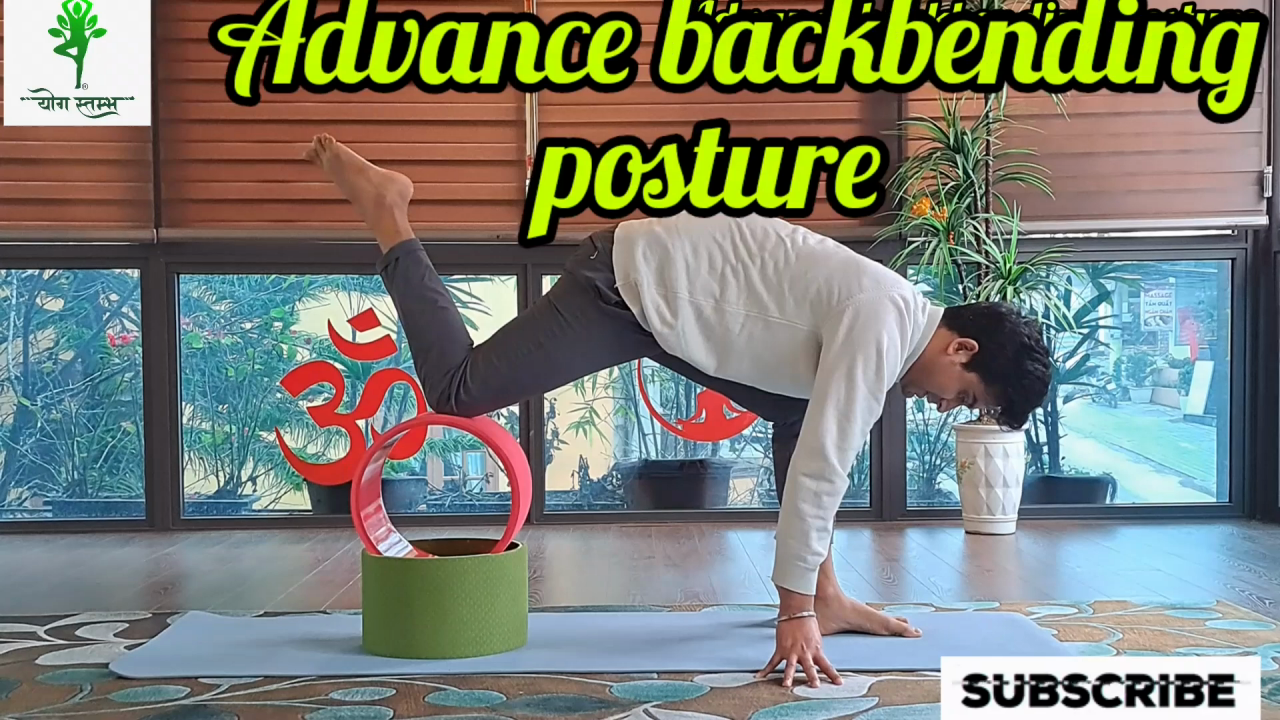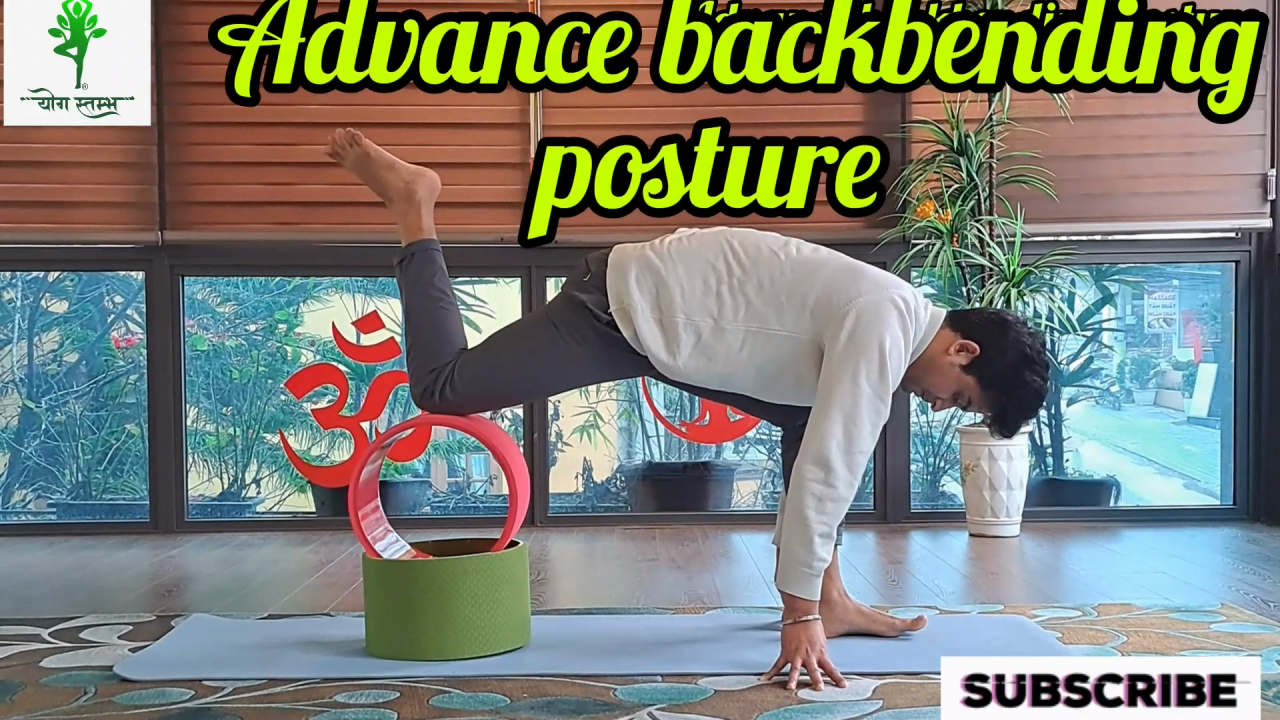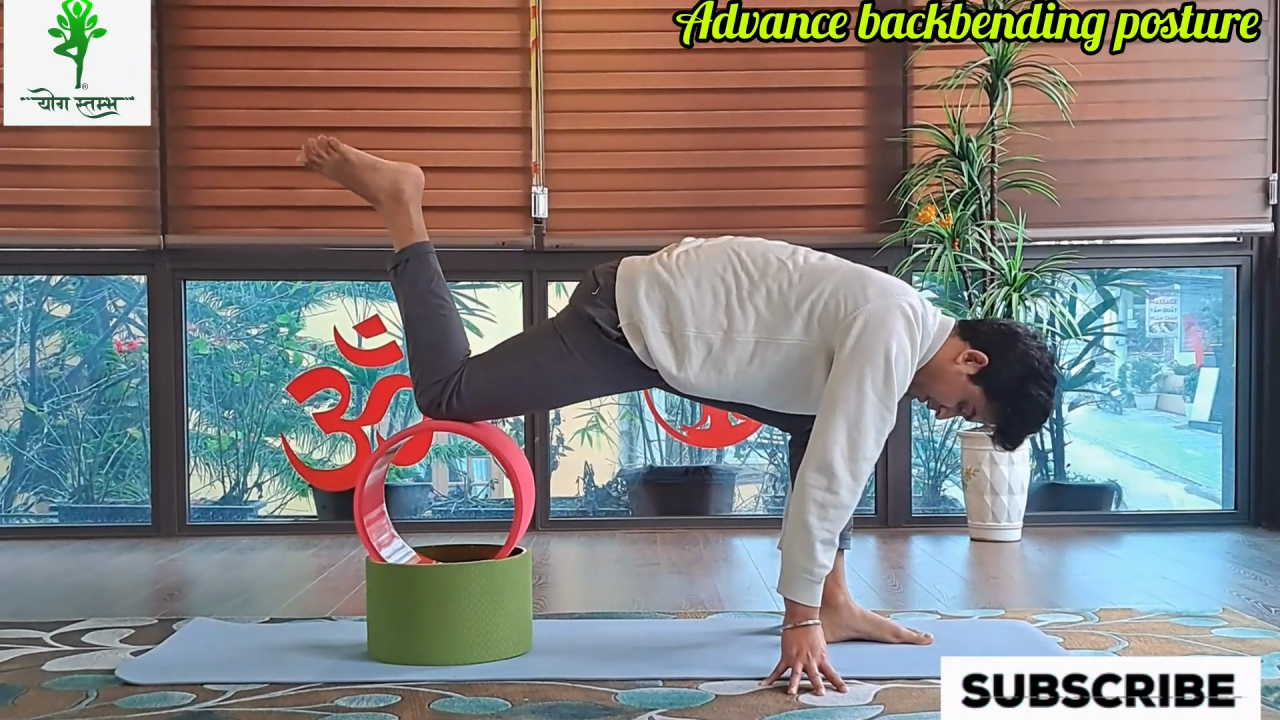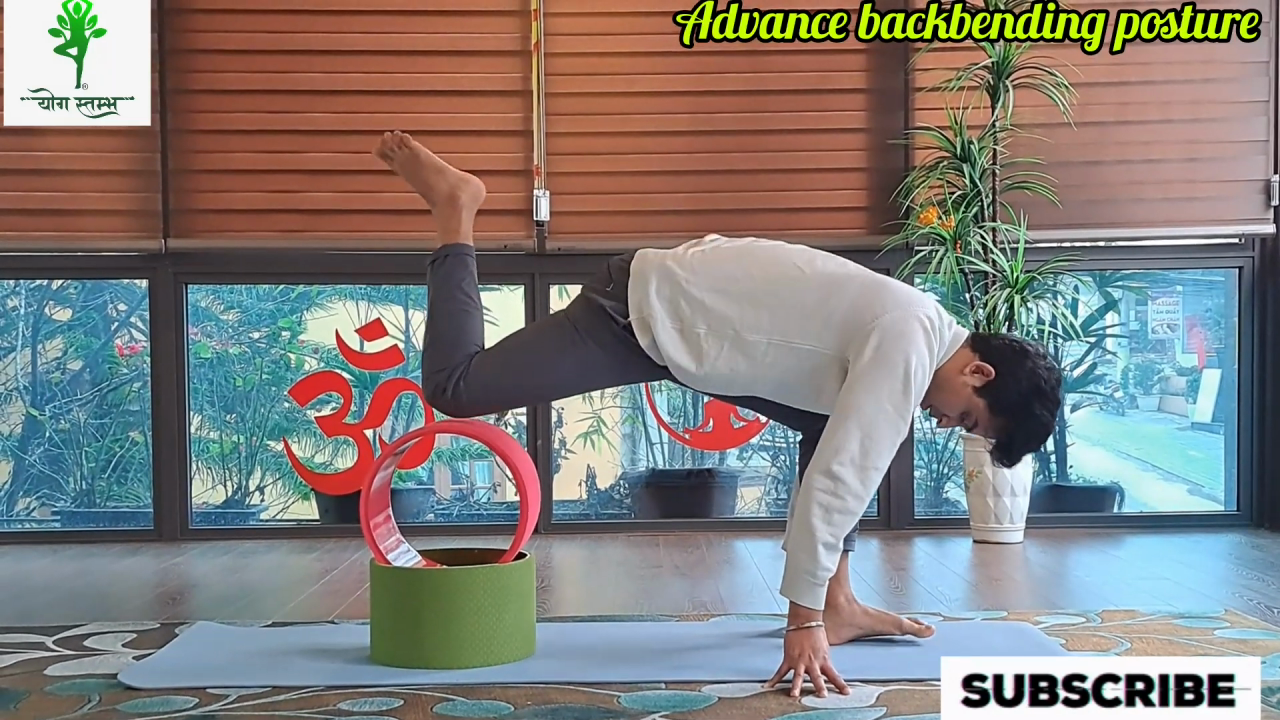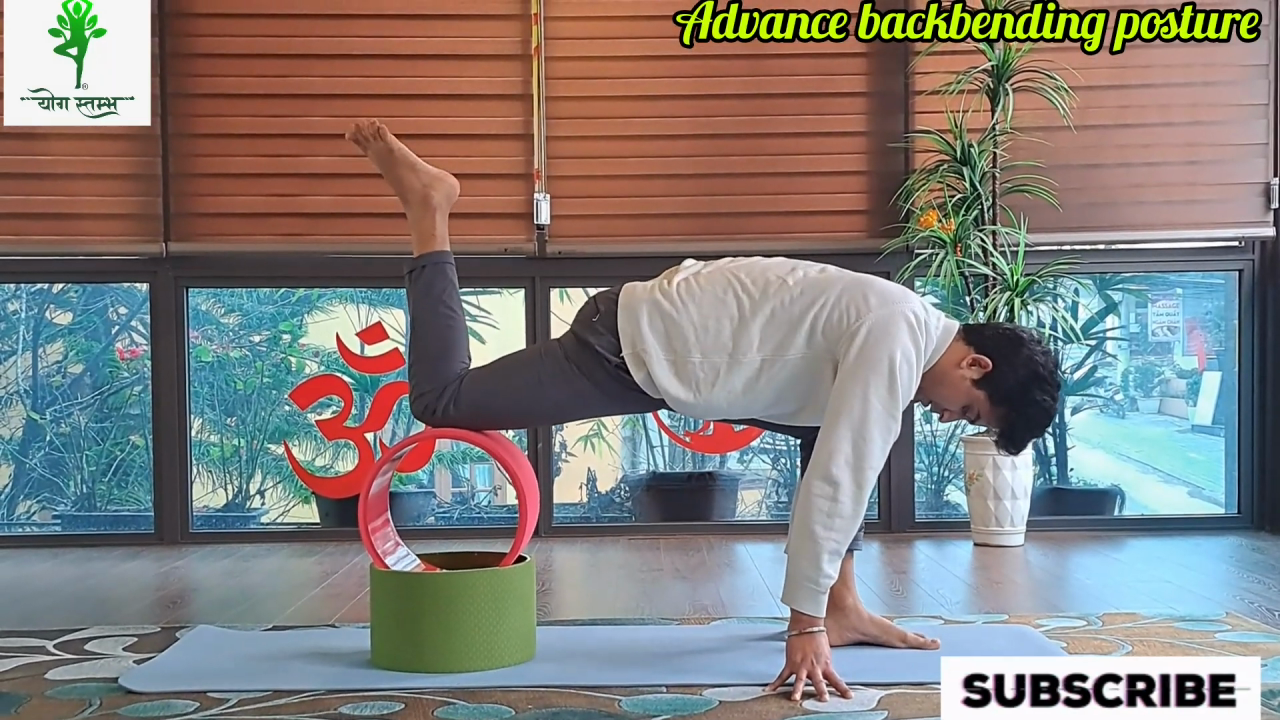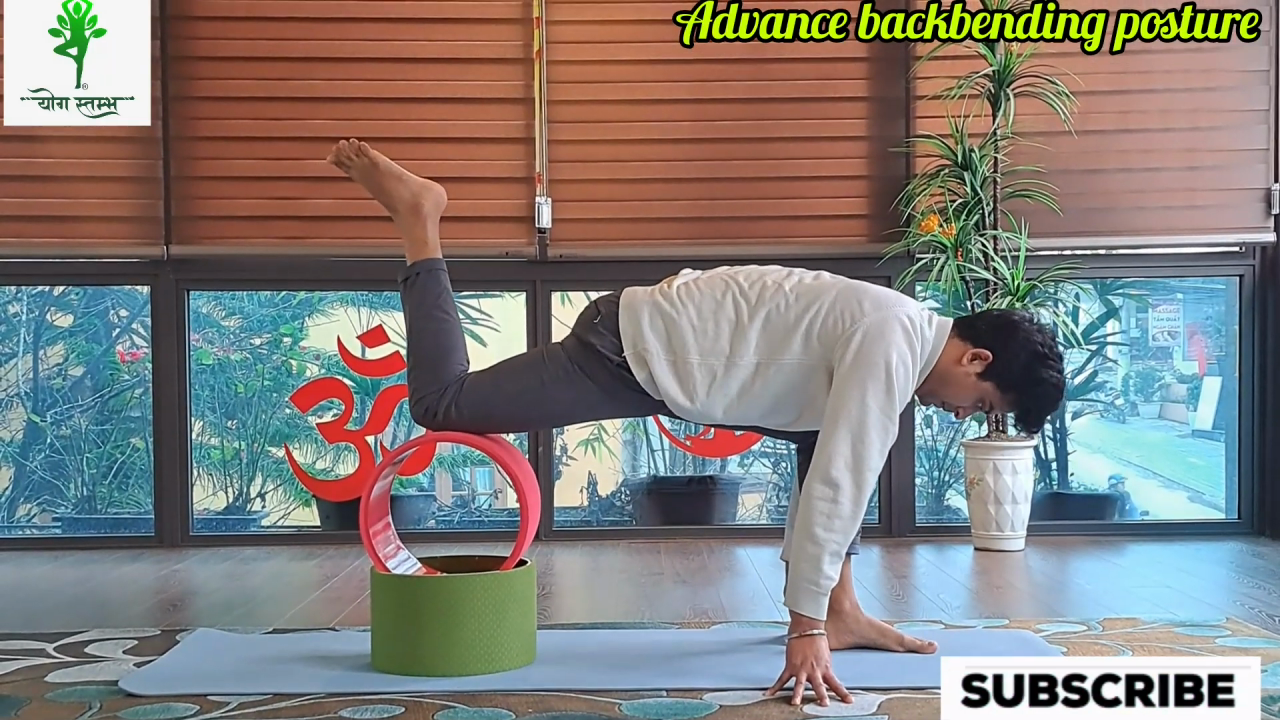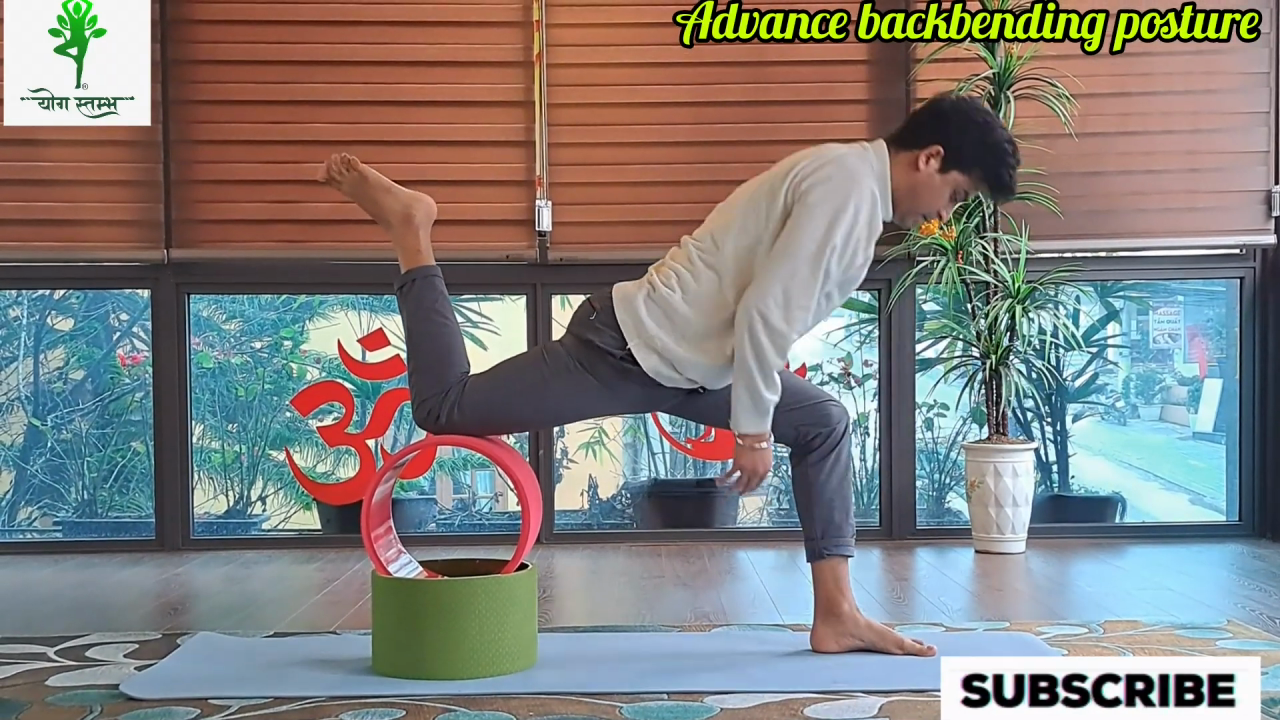
dt=0.7s
person 1, frame 1
left shoulder: (887, 321)
right shoulder: (880, 325)
left elbow: (816, 447)
right elbow: (821, 467)
left wrist: (814, 594)
right wrist: (794, 612)
left hip: (663, 291)
right hip: (629, 281)
left knee: (802, 411)
right knee: (461, 390)
left ankle: (828, 599)
right ankle: (386, 211)
person 1, frame 2
left shoulder: (893, 325)
right shoulder: (882, 329)
left elbow: (824, 453)
right elbow: (826, 470)
left wrist: (818, 597)
right wrist: (799, 617)
left hip: (661, 308)
right hip: (623, 304)
left knee: (811, 416)
right knee: (444, 389)
left ankle: (834, 601)
right ankle: (411, 202)
person 1, frame 3
left shoulder: (899, 329)
right shoulder: (892, 337)
left elbow: (832, 460)
right elbow: (833, 477)
left wrist: (820, 603)
right wrist: (799, 620)
left hip: (664, 316)
right hip: (629, 320)
left knee: (817, 420)
right knee: (447, 394)
left ankle: (838, 607)
right ankle: (399, 201)
person 1, frame 4
left shoulder: (912, 335)
right shoulder: (906, 346)
left elbow: (842, 457)
right elbow: (837, 479)
left wrist: (826, 601)
right wrist: (804, 621)
left hip: (683, 309)
right hip: (640, 311)
left knee: (831, 420)
right knee: (453, 385)
left ankle: (840, 605)
right ankle: (454, 208)
person 1, frame 5
left shoulder: (902, 333)
right shoulder: (895, 342)
left elbow: (839, 467)
right elbow: (837, 483)
left wrist: (830, 606)
right wrist: (806, 627)
left hip: (667, 333)
right hip: (631, 346)
left knee: (834, 427)
right knee: (442, 401)
left ankle: (846, 611)
right ankle: (427, 204)
person 1, frame 6
left shoulder: (901, 334)
right shoulder: (892, 346)
left elbow: (834, 469)
right elbow: (836, 487)
left wrist: (827, 605)
right wrist: (806, 626)
left hip: (668, 347)
right hip: (632, 350)
left knee: (831, 427)
right knee: (442, 403)
left ankle: (844, 612)
right ankle: (417, 216)
person 1, frame 7
left shoulder: (847, 175)
right shoulder: (850, 188)
right elbow: (768, 313)
left wrist: (757, 409)
right wrist: (753, 428)
left hip: (677, 354)
right hip: (628, 347)
left knee: (825, 423)
right knee: (445, 408)
left ankle: (836, 614)
right ankle: (409, 229)
